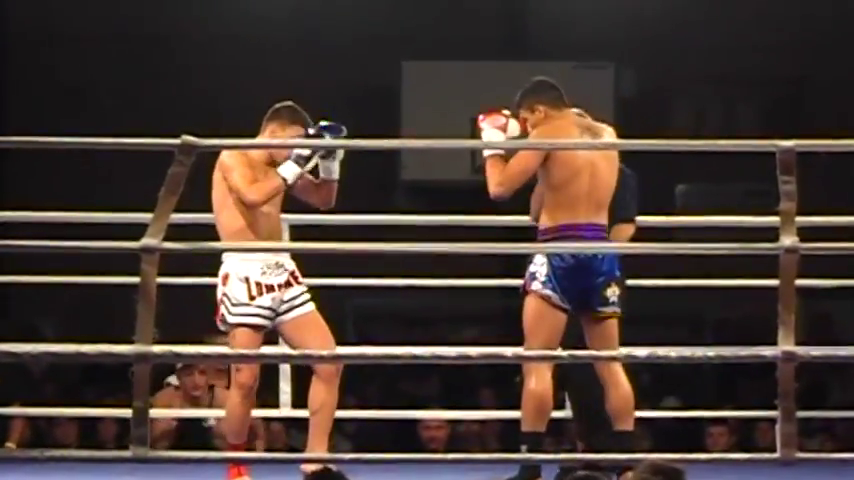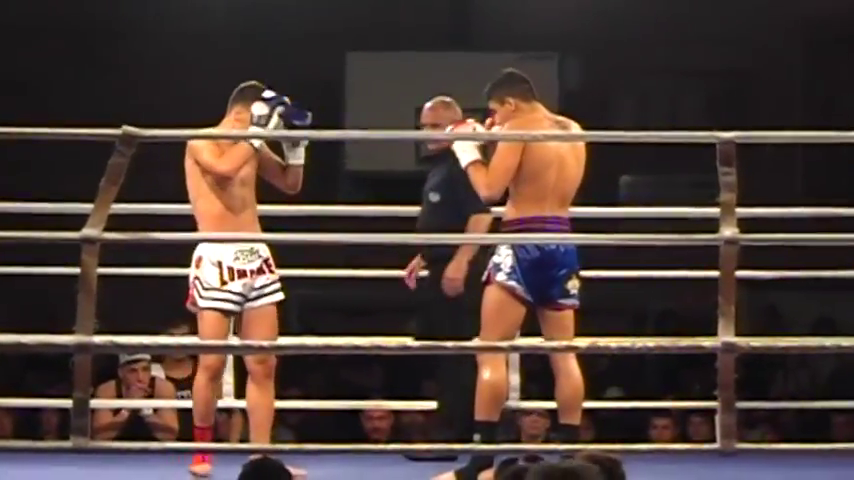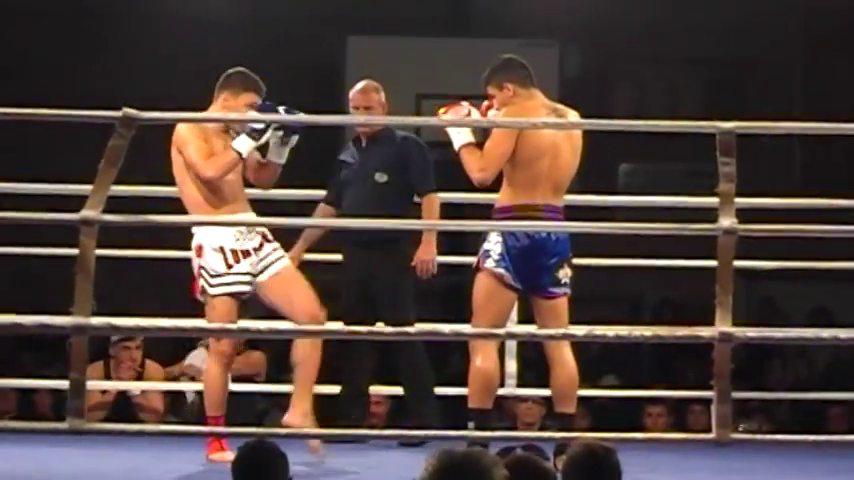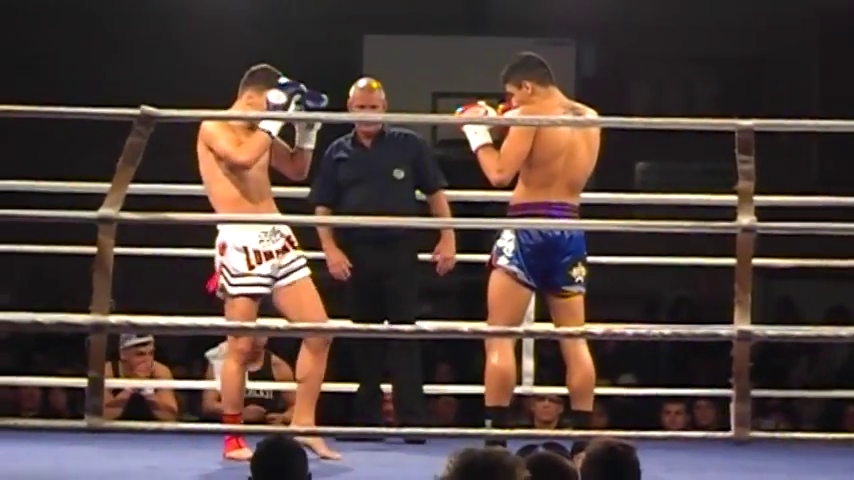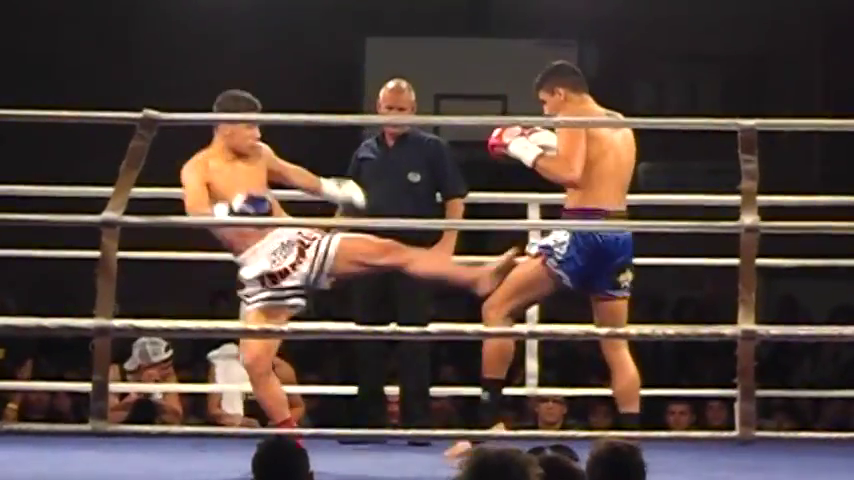
dt=0.7s
person 1, frame 1
left shoulder: (547, 135)
right shoulder: (606, 135)
left elbow: (499, 188)
left wrist: (490, 139)
right wrist: (514, 137)
left hip: (560, 253)
right hip: (600, 252)
left knee: (537, 363)
right knee: (610, 363)
person 1, frame 2
left shoulder: (519, 127)
right shoulder: (573, 131)
left elbow: (489, 189)
left wrist: (466, 145)
right wrist: (491, 137)
left hip: (523, 246)
right hip: (561, 245)
left knee: (491, 353)
right knee: (564, 354)
person 1, frame 3
left shoulder: (514, 115)
right shoulder: (571, 120)
left elbow: (482, 173)
left wrist: (460, 129)
right wrist: (491, 123)
left hip: (514, 232)
right hip: (554, 233)
left knee: (483, 341)
right knee: (558, 343)
person 1, frame 4
left shoulder: (531, 114)
right shoulder: (589, 119)
left elbow: (500, 173)
left wrist: (477, 130)
left hip: (529, 230)
right hip: (569, 231)
left knee: (499, 339)
right knee: (574, 341)
person 1, frame 5
left shoulder: (573, 121)
right shoulder: (622, 127)
left elbow: (571, 173)
left wrist: (524, 149)
right wrist: (545, 143)
left hip: (580, 233)
right hip: (617, 237)
left knee: (497, 308)
right knee: (615, 347)
left ankle: (490, 420)
person 2, frame 1
left shoulder: (282, 165)
right shoulder: (233, 157)
left elbow: (324, 199)
right elbow: (253, 197)
left wrist: (328, 158)
right wrist: (295, 162)
left hip: (283, 273)
right hip: (244, 276)
left knee: (329, 364)
right knee: (245, 379)
person 2, frame 2
left shoulder: (253, 147)
right shoulder: (202, 142)
left elbow: (291, 183)
right elbow: (224, 167)
left wrist: (294, 143)
right wrist: (260, 128)
left hip: (257, 258)
right hip: (217, 259)
left knee: (262, 365)
right knee: (212, 363)
person 2, frame 3
left shoulder: (235, 135)
right shoulder: (188, 131)
left elbow: (264, 178)
right elbow: (210, 172)
left wrist: (280, 140)
right wrist: (250, 137)
left hip: (255, 238)
right hip: (217, 244)
left knee: (312, 317)
right knee: (223, 347)
left ankle: (300, 413)
right ankle: (216, 441)
person 2, frame 4
left shoulder: (259, 132)
right shoulder: (214, 127)
left elbow: (297, 170)
right elbow: (242, 158)
left wrist: (305, 127)
right wrist: (275, 116)
left hip: (278, 238)
right hip: (241, 243)
left knee: (318, 332)
right knee: (241, 346)
left ankle: (303, 423)
right ankle: (232, 439)
person 2, frame 5
left shoulder: (258, 152)
right shoulder: (197, 168)
left elbow: (297, 177)
right elbow: (197, 215)
left wrist: (332, 188)
right wrist: (232, 209)
left hip: (299, 243)
right hip: (260, 268)
left knee: (386, 251)
right knee: (255, 359)
left ankle: (481, 278)
person 3, frame 1
left shoulder: (612, 174)
left elbow: (625, 225)
right elbow: (539, 218)
left knee: (592, 366)
right knee: (575, 368)
left ankle: (610, 444)
right ankle: (594, 445)
person 3, frame 2
left shoulder: (465, 164)
right shoulder: (438, 164)
left elbow: (481, 215)
left wrist: (461, 262)
right wrist: (421, 259)
left hip: (457, 271)
right hip: (439, 268)
left knee: (453, 350)
right knee: (429, 345)
left ankle: (453, 434)
right ankle: (463, 424)
person 3, frame 3
left shoulder: (406, 146)
right shoulder: (348, 154)
left elbow: (429, 196)
right elbow: (330, 206)
left wrist: (428, 243)
right wrist: (299, 247)
left hip: (393, 253)
right hip: (356, 254)
left knee: (401, 332)
right knee: (355, 335)
left ankle: (425, 418)
right ankle: (352, 418)
person 3, frame 4
left shoulder: (408, 144)
right shoulder: (337, 151)
left elbow: (435, 192)
right elbow: (323, 207)
left wrist: (447, 237)
right wrist: (330, 249)
left hip: (399, 249)
right hip: (356, 253)
right knee: (364, 334)
left ankle: (412, 418)
right ankle: (367, 417)
person 3, frame 5
left shoulder: (432, 148)
right shoulder: (365, 151)
left elbow: (454, 198)
left wrist: (447, 241)
left knee: (413, 336)
right knee: (368, 336)
left ankle: (416, 421)
right ankle: (369, 419)
